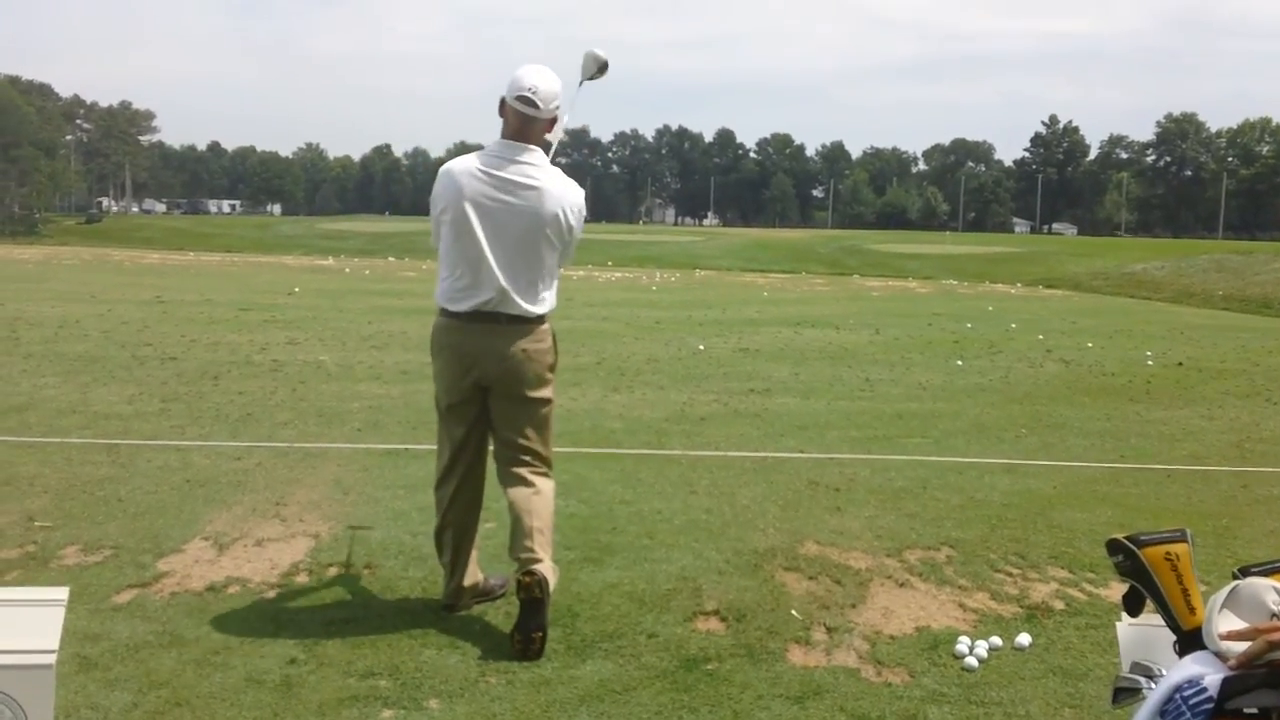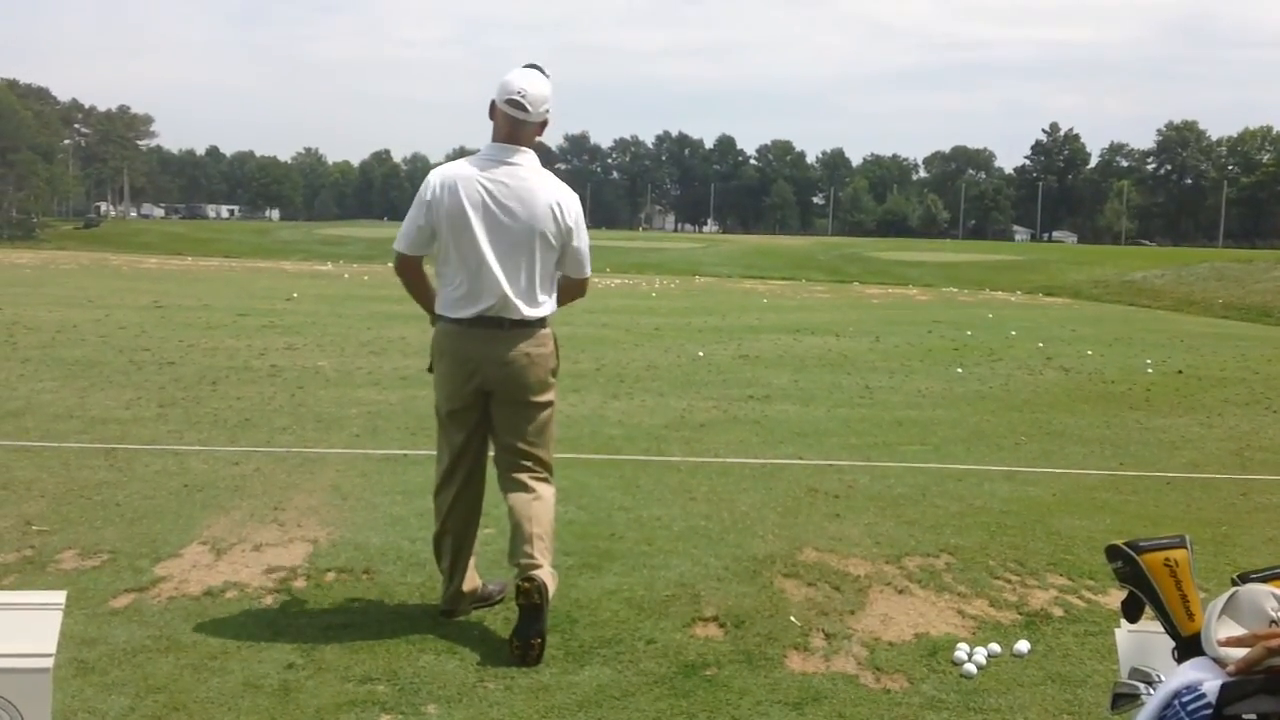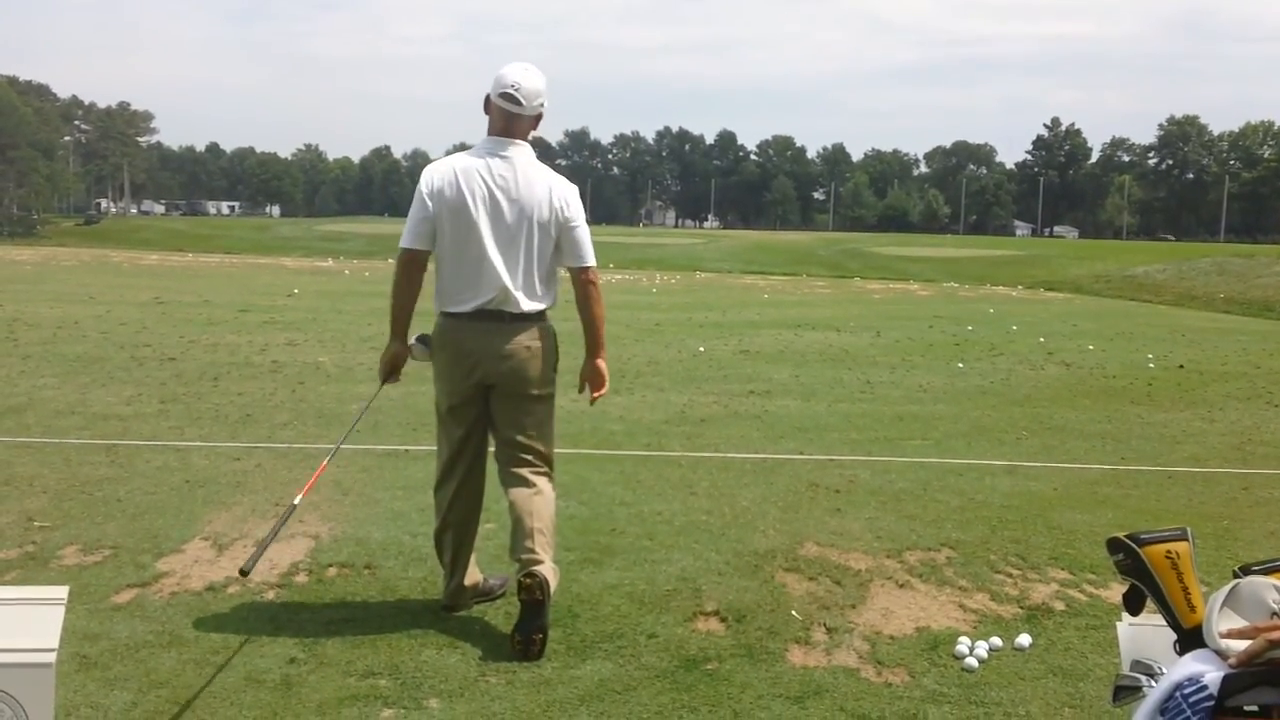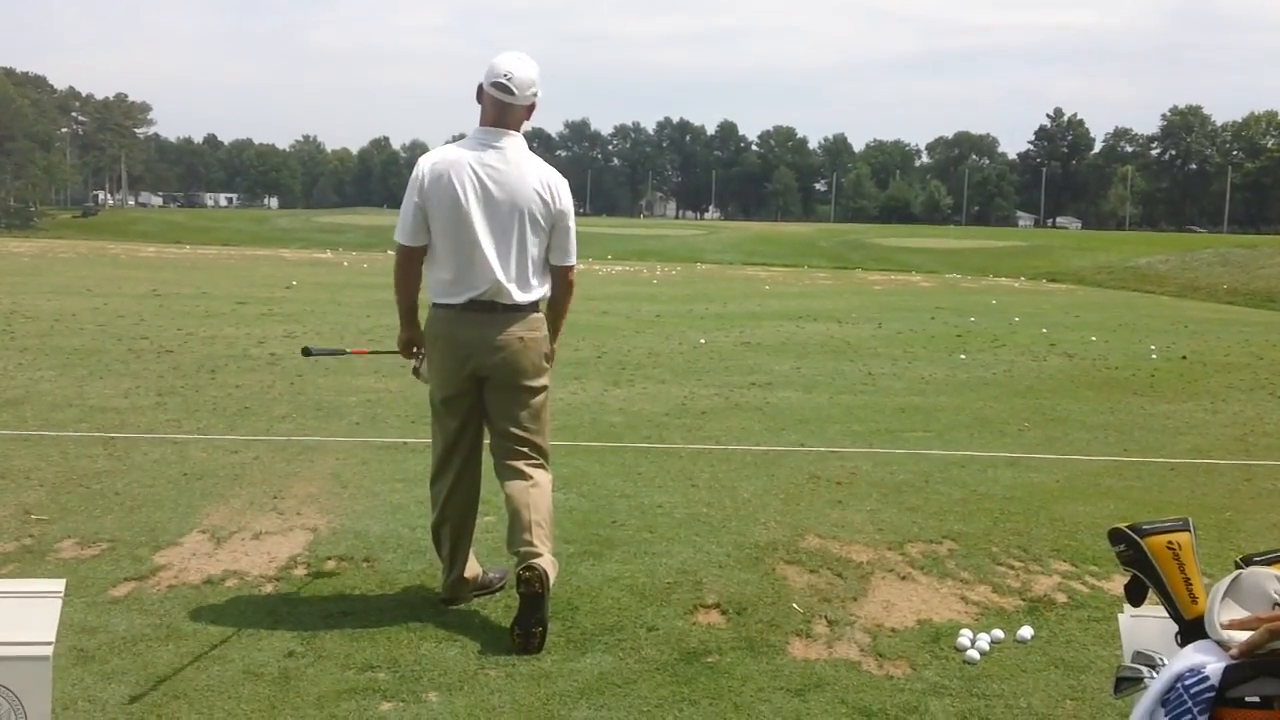
dt=0.5s
person 1, frame 1
left shoulder: (453, 176)
right shoulder: (568, 195)
left hip: (456, 335)
right hip: (524, 341)
left knee: (457, 464)
right knee: (526, 464)
left ankle: (460, 581)
right ankle: (534, 575)
person 1, frame 2
left shoulder: (444, 181)
right shoulder: (561, 197)
left elbow: (405, 261)
right elbow: (576, 285)
left hip: (458, 343)
right hip: (526, 346)
left knee: (457, 471)
right knee: (528, 471)
left ankle: (458, 587)
right ankle: (534, 582)
person 1, frame 3
left shoulder: (441, 176)
right shoulder: (557, 188)
left elbow: (411, 261)
right elbow: (585, 277)
left wrist: (398, 340)
right wrist: (596, 353)
left hip: (457, 337)
right hip: (525, 340)
left knee: (457, 468)
right knee: (528, 466)
left ankle: (459, 582)
right ankle: (536, 575)
person 1, frame 4
left shoulder: (433, 167)
right shoulder: (549, 180)
left elbow: (408, 257)
right elbow: (563, 274)
left wrist: (409, 327)
right wrist: (551, 335)
left hip: (451, 330)
right hip: (519, 332)
left knee: (453, 461)
right knee: (525, 459)
left ankle: (458, 576)
right ankle: (534, 566)
